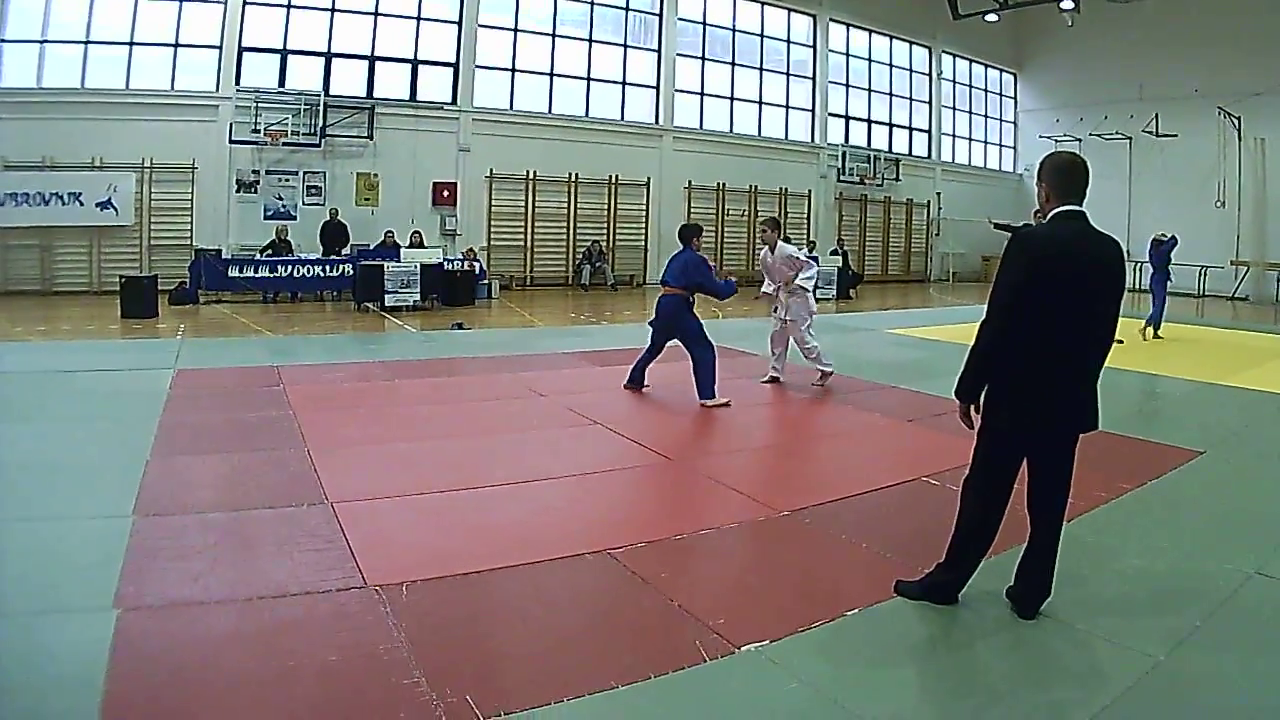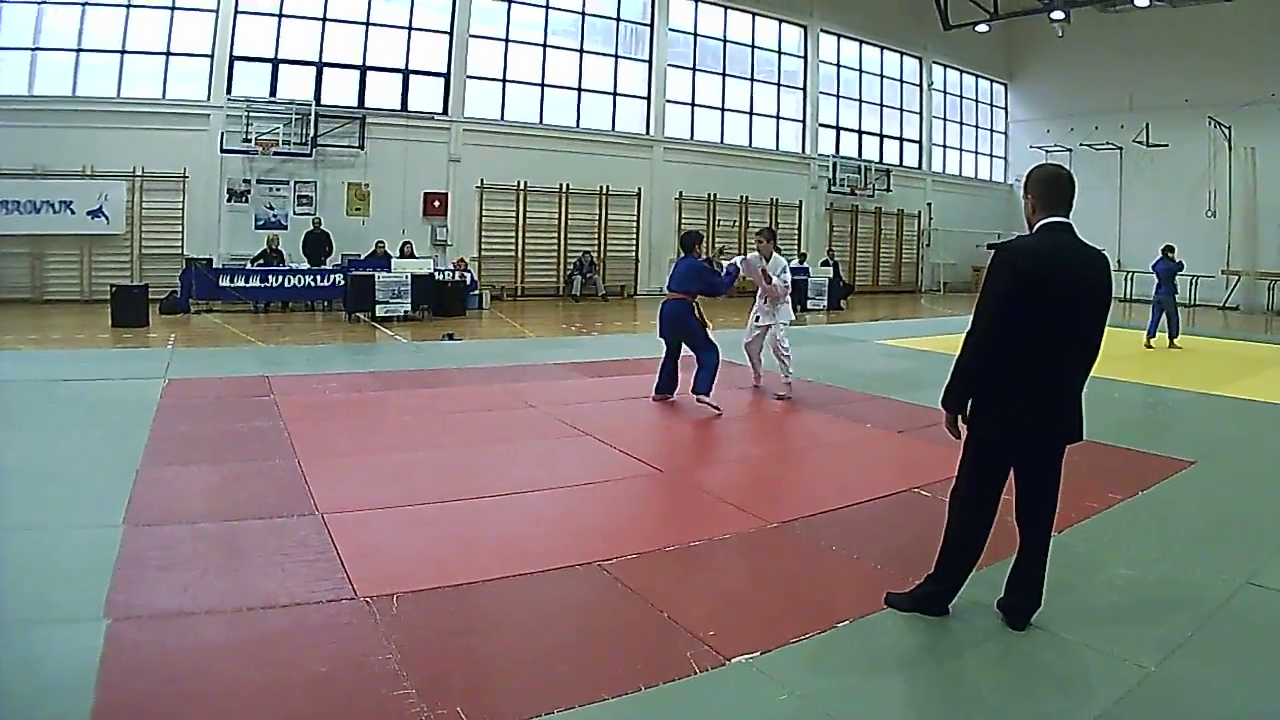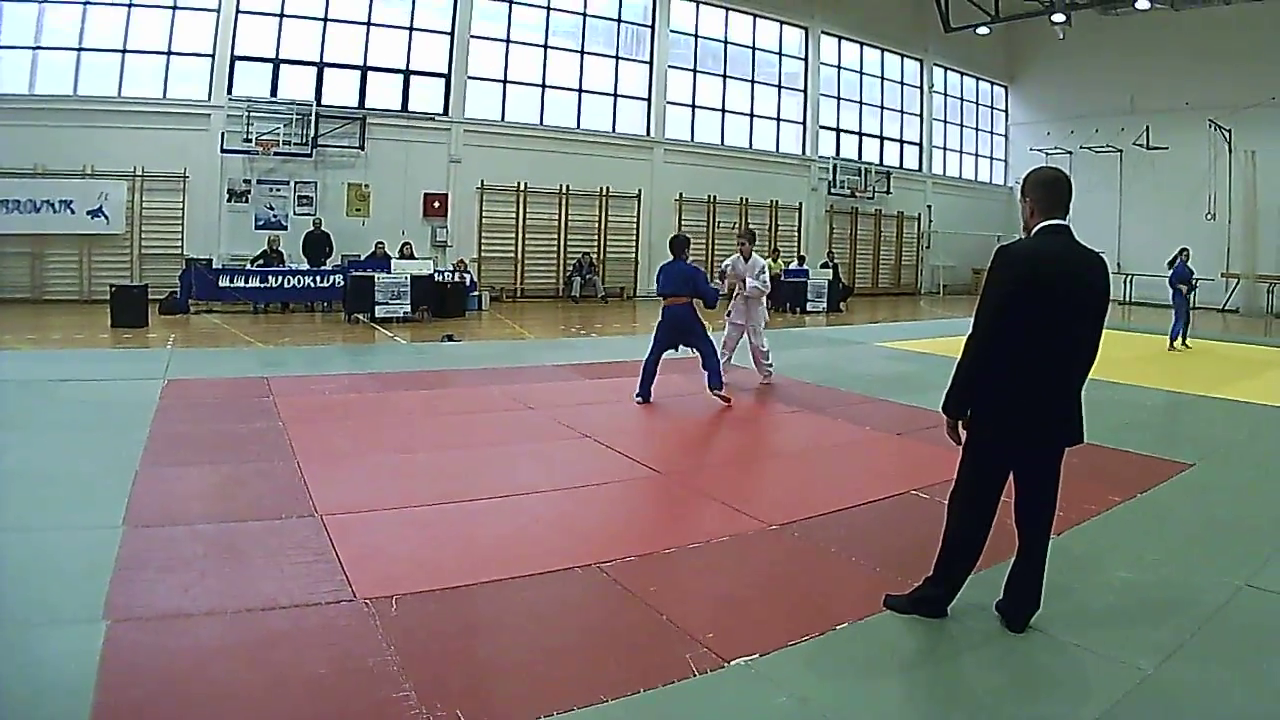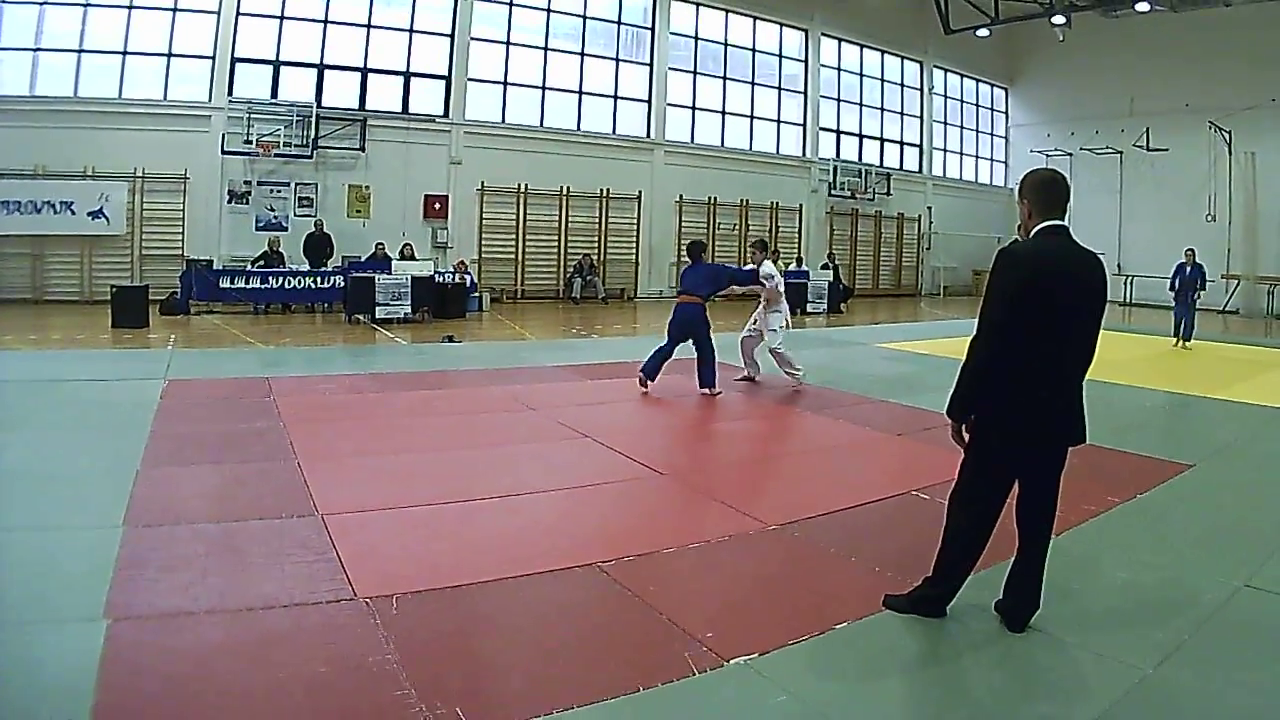
dt=0.5s
person 1, frame 1
left shoulder: (1030, 242)
right shoulder: (1110, 251)
left elbow: (998, 325)
right elbow: (1105, 331)
left wrist: (968, 388)
left hip: (1017, 395)
right hip: (1072, 398)
left knee: (985, 493)
right knee: (1049, 501)
left ankle: (947, 581)
right ankle: (1029, 593)
person 1, frame 2
left shoulder: (1015, 255)
right shoulder: (1096, 263)
left elbow: (982, 335)
right elbow: (1091, 343)
left wrist: (955, 399)
left hip: (1003, 406)
right hip: (1057, 409)
left knee: (973, 504)
right knee: (1037, 512)
left ankle: (936, 592)
right ankle: (1020, 604)
person 1, frame 3
left shoulder: (1015, 257)
right shoulder: (1094, 266)
left elbow: (984, 341)
right elbow: (1088, 346)
left wrist: (956, 405)
left hip: (1003, 409)
right hip: (1057, 411)
left knee: (971, 506)
right knee: (1036, 514)
left ankle: (936, 594)
right ankle: (1019, 606)
person 1, frame 4
left shoulder: (1017, 259)
right shoulder: (1092, 266)
left elbow: (988, 343)
right elbow: (1085, 344)
left wrist: (961, 408)
left hip: (1007, 411)
right hip: (1060, 412)
left knee: (973, 506)
right knee: (1037, 514)
left ankle: (935, 593)
right ankle: (1019, 606)
person 2, frame 1
left shoulder: (677, 258)
right shoulder: (697, 260)
right elbow: (714, 288)
right wrist: (731, 284)
left hip: (664, 304)
right hip: (679, 307)
left knee: (656, 345)
right knee: (703, 349)
left ankle: (634, 381)
right ankle: (708, 397)
person 2, frame 2
left shoulder: (681, 263)
right shoulder: (699, 266)
right elbow: (720, 287)
right wrist: (733, 270)
left hip: (668, 309)
right hip: (682, 310)
left knee: (672, 351)
right knee: (709, 352)
left ankle: (662, 391)
right ankle: (702, 392)
person 2, frame 3
left shoulder: (663, 269)
right shoulder: (693, 272)
right elbow: (709, 297)
right wrist: (715, 292)
left hip: (668, 313)
right hip: (687, 313)
left knee: (655, 354)
right knee: (707, 350)
left ankle: (643, 394)
right ankle: (717, 388)
person 2, frame 4
left shoulder: (686, 272)
right shoulder: (713, 270)
right elbow: (738, 276)
right wrist: (758, 276)
left hip: (680, 310)
right hip: (696, 311)
left knee: (670, 345)
right knee: (705, 348)
left ankle: (646, 373)
right ankle: (709, 386)
person 3, frame 1
left shoulder: (788, 252)
right shoulder: (764, 255)
left elbow: (811, 268)
left wrist: (799, 285)
right wrist: (766, 290)
left hip: (798, 297)
right hip: (783, 298)
left knee: (802, 337)
right knee: (777, 336)
left ankle: (826, 369)
right ankle: (775, 373)
person 3, frame 2
left shoulder: (781, 263)
left elbow: (785, 289)
left wrist: (769, 279)
left hip: (780, 306)
right hip: (762, 304)
left knee: (778, 342)
right knee: (751, 343)
left ankle: (786, 381)
right ankle: (757, 374)
person 3, frame 3
left shoulder: (760, 264)
right shoulder: (733, 261)
left elbow: (764, 288)
right elbow: (724, 275)
left wrist: (745, 281)
left hip: (755, 306)
right hip: (738, 304)
left knee: (757, 344)
right knee: (728, 342)
left ankle: (766, 373)
right ankle: (720, 373)
person 3, frame 4
left shoulder: (767, 270)
right shoulder: (758, 268)
left elbow: (772, 288)
left hip: (776, 311)
right hip: (764, 309)
left knee: (774, 346)
right knee: (747, 340)
left ankle: (795, 374)
right ankle: (751, 372)
